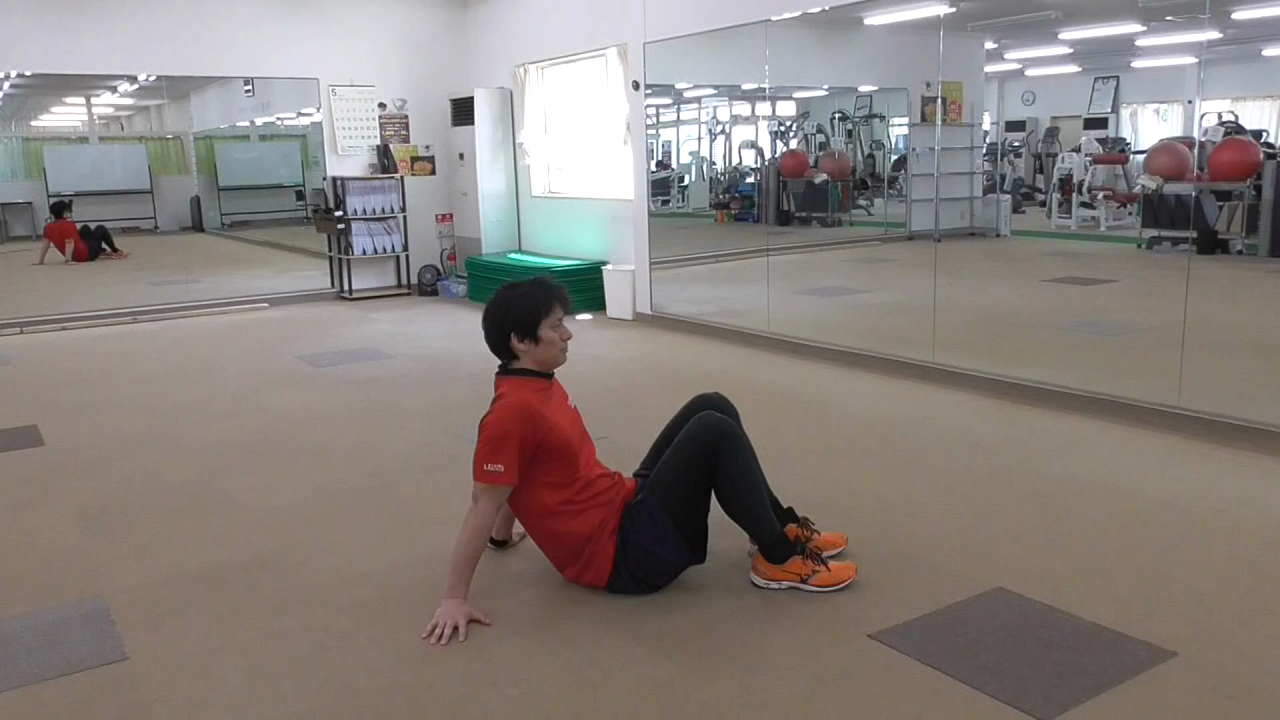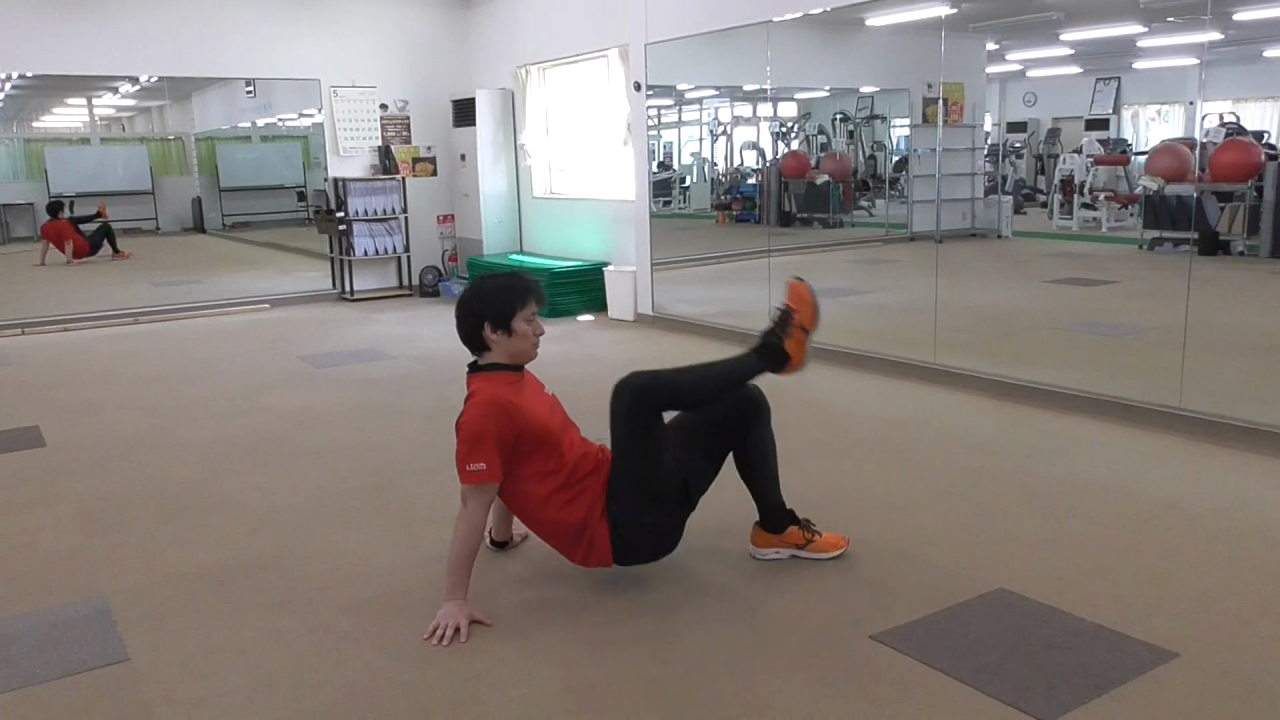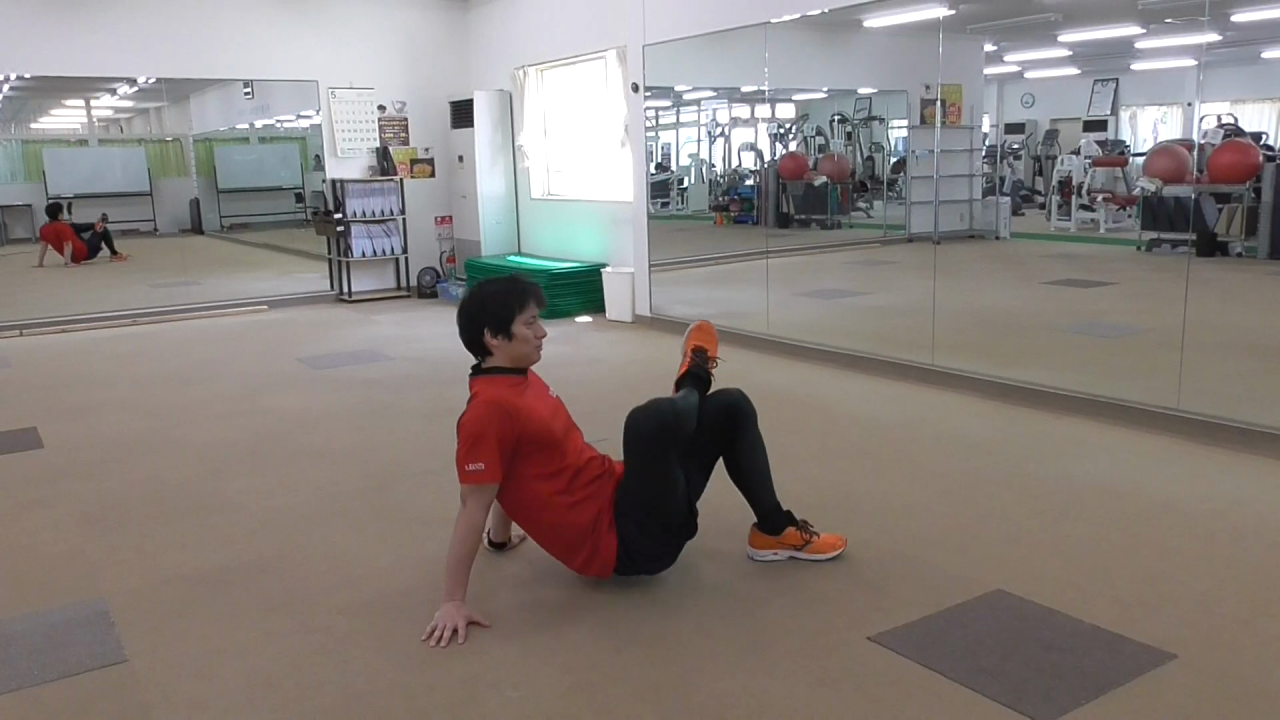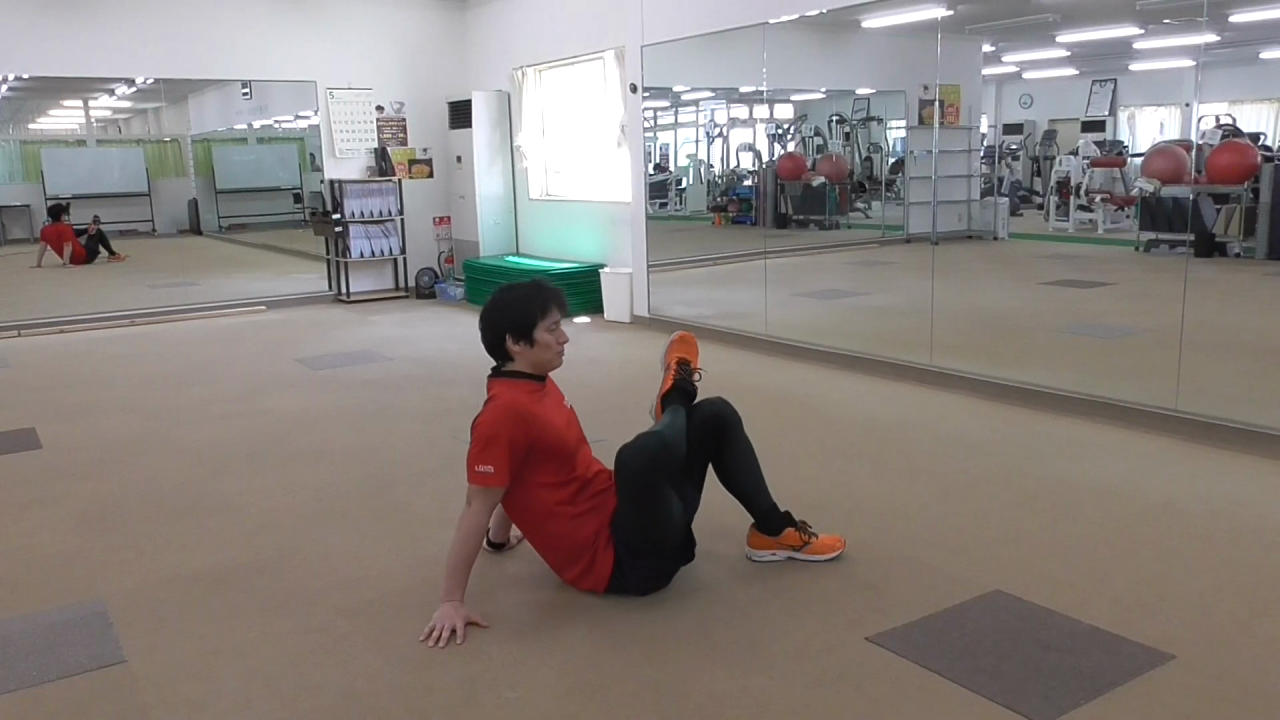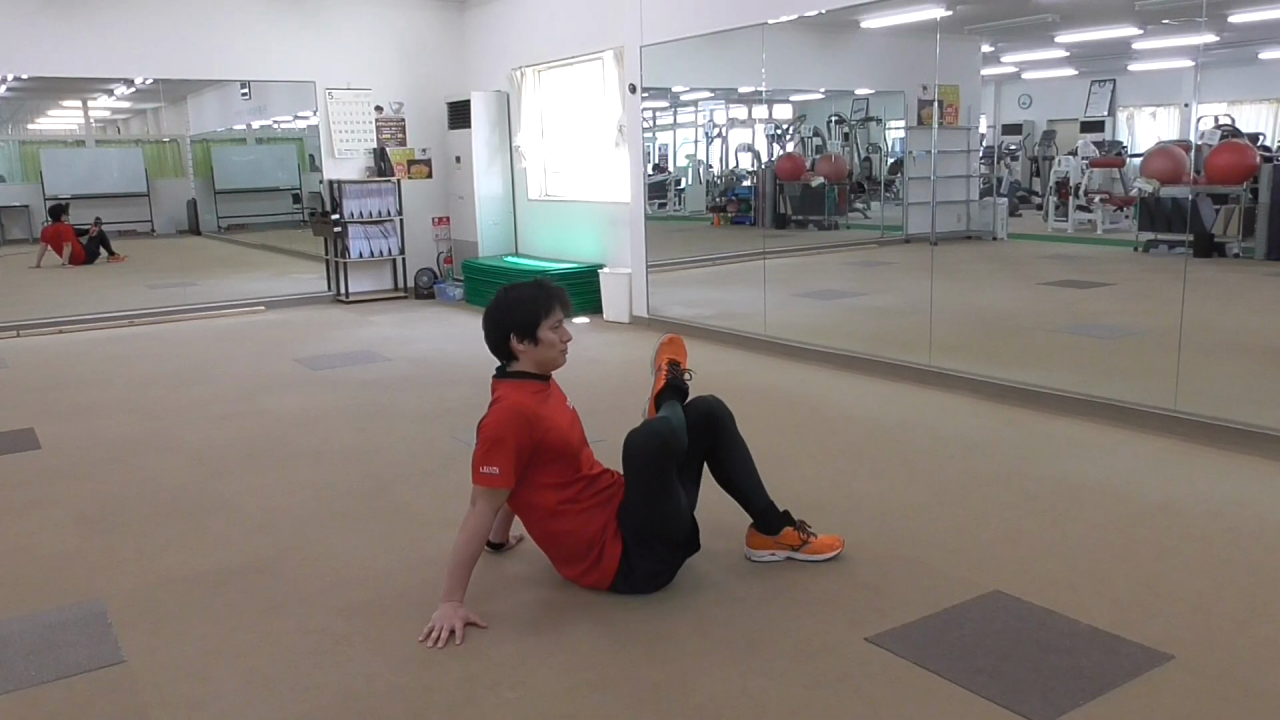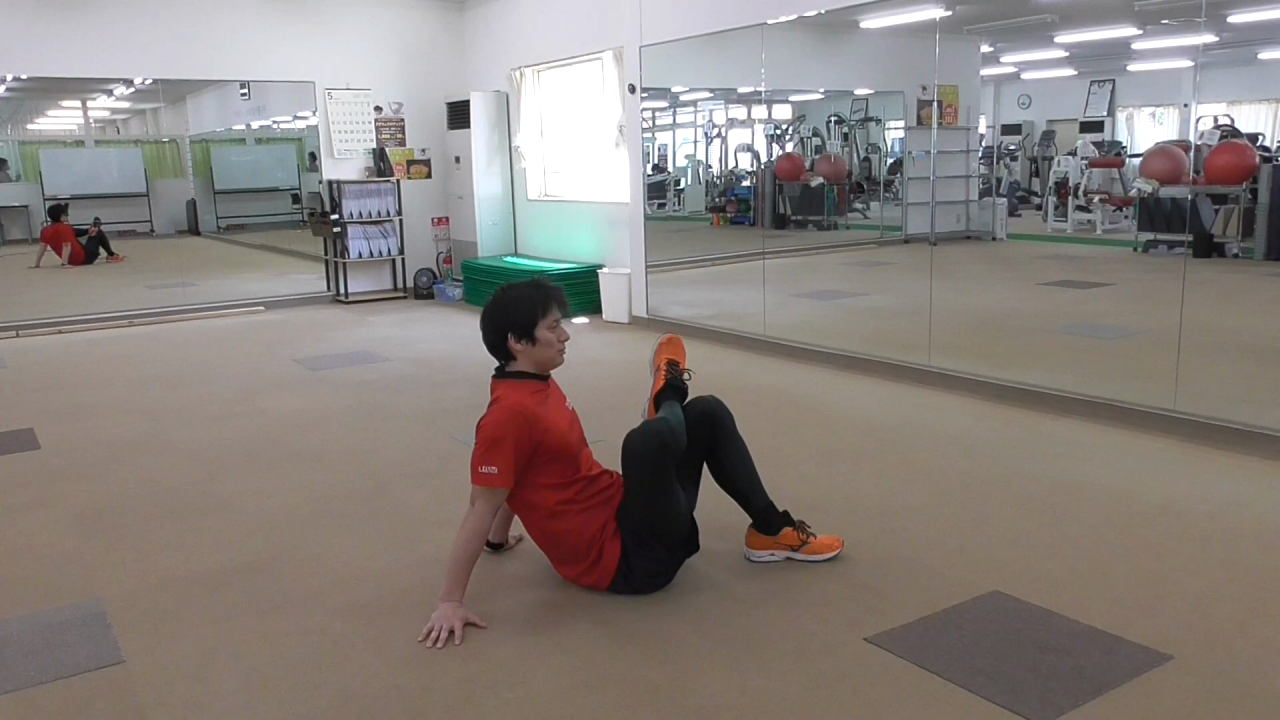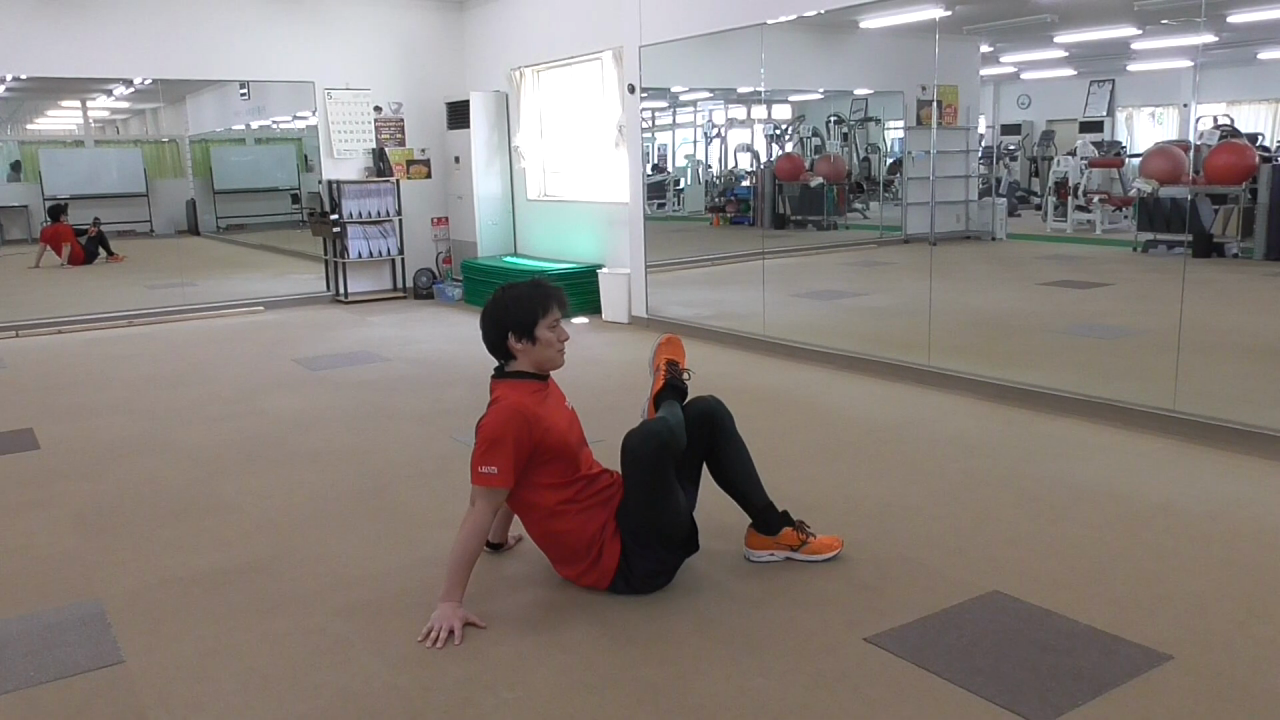
dt=0.7s
person 1, frame 1
left shoulder: (541, 384)
right shoulder: (514, 410)
left elbow: (519, 484)
right elbow: (485, 503)
left wrist: (504, 533)
right wrist: (455, 598)
left hip: (626, 508)
right hip: (624, 553)
left knee: (712, 408)
right knee: (714, 432)
left ankle: (778, 525)
right ankle: (780, 560)
person 1, frame 2
left shoulder: (513, 378)
right shoulder: (488, 406)
left elbow: (517, 470)
right elbow: (473, 504)
left wrist: (502, 535)
right wrist: (455, 601)
left hip: (617, 490)
right hip: (621, 526)
left knee: (745, 402)
right knee: (636, 392)
left ankle: (776, 529)
right ankle: (770, 355)
person 1, frame 3
left shoulder: (521, 379)
right shoulder: (490, 407)
left elbow: (517, 474)
right elbow: (473, 503)
left wrist: (501, 537)
right wrist: (453, 601)
left hip: (618, 501)
right hip: (622, 540)
left knee: (732, 407)
right knee: (652, 418)
left ankle: (774, 530)
right ankle: (690, 387)
person 1, frame 4
left shoulder: (536, 383)
right shoulder: (505, 411)
left elbow: (519, 479)
right elbow: (478, 505)
left wrist: (500, 536)
right wrist: (451, 602)
left hip: (619, 515)
right hip: (620, 559)
left knee: (717, 416)
right knee: (643, 454)
left ankle: (773, 532)
right ankle: (675, 403)
person 1, frame 5
left shoulder: (539, 385)
right shoulder: (511, 413)
left elbow: (523, 482)
right elbow: (482, 505)
left wrist: (500, 539)
right wrist: (451, 602)
left hip: (620, 515)
right hip: (625, 556)
left knee: (709, 414)
right knee: (651, 438)
left ankle: (772, 530)
right ankle: (668, 400)
person 1, frame 6
left shoulder: (538, 384)
right shoulder: (510, 413)
left elbow: (523, 479)
right elbow: (482, 506)
left wrist: (500, 538)
right wrist: (450, 602)
left hip: (619, 514)
right hip: (625, 557)
left knee: (709, 413)
right knee: (650, 439)
left ankle: (771, 531)
right ankle: (668, 400)
person 1, frame 7
left shoulder: (538, 384)
right shoulder: (510, 413)
right elbow: (482, 506)
left wrist: (500, 539)
right wrist: (450, 602)
left hip: (620, 513)
right hip: (623, 556)
left knee: (708, 413)
right knee: (650, 438)
left ankle: (771, 530)
right ankle: (667, 399)
